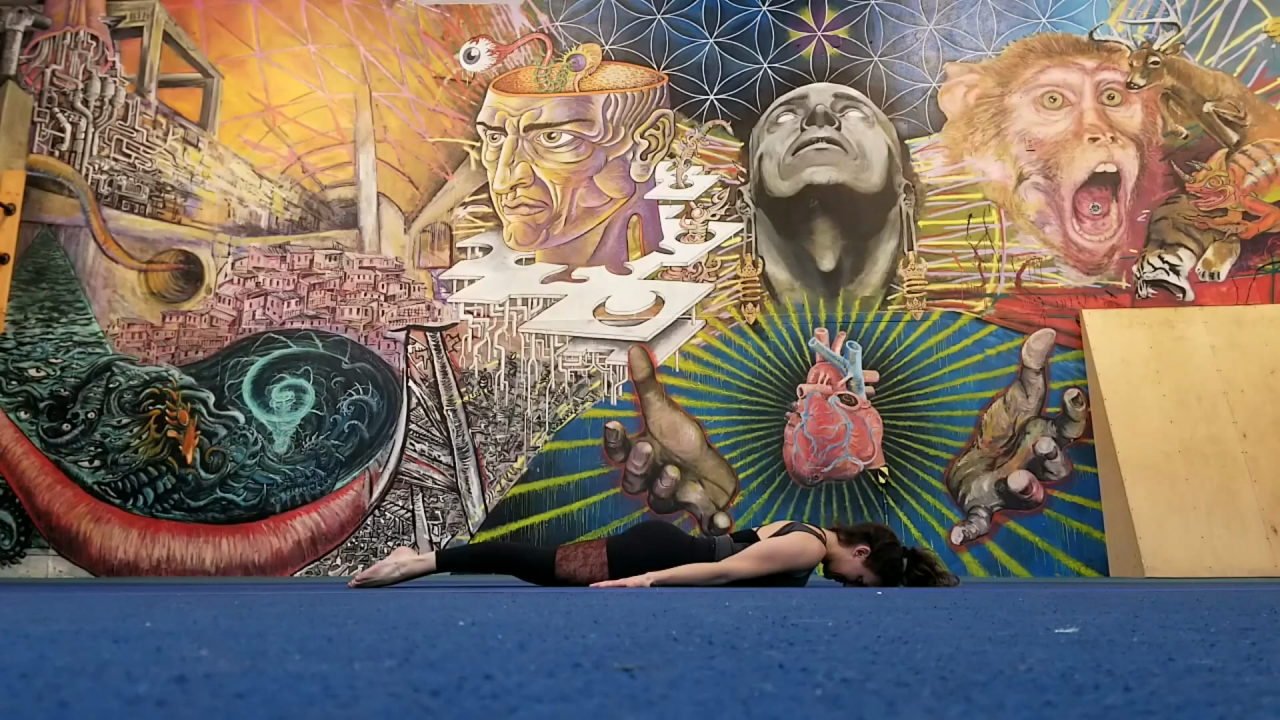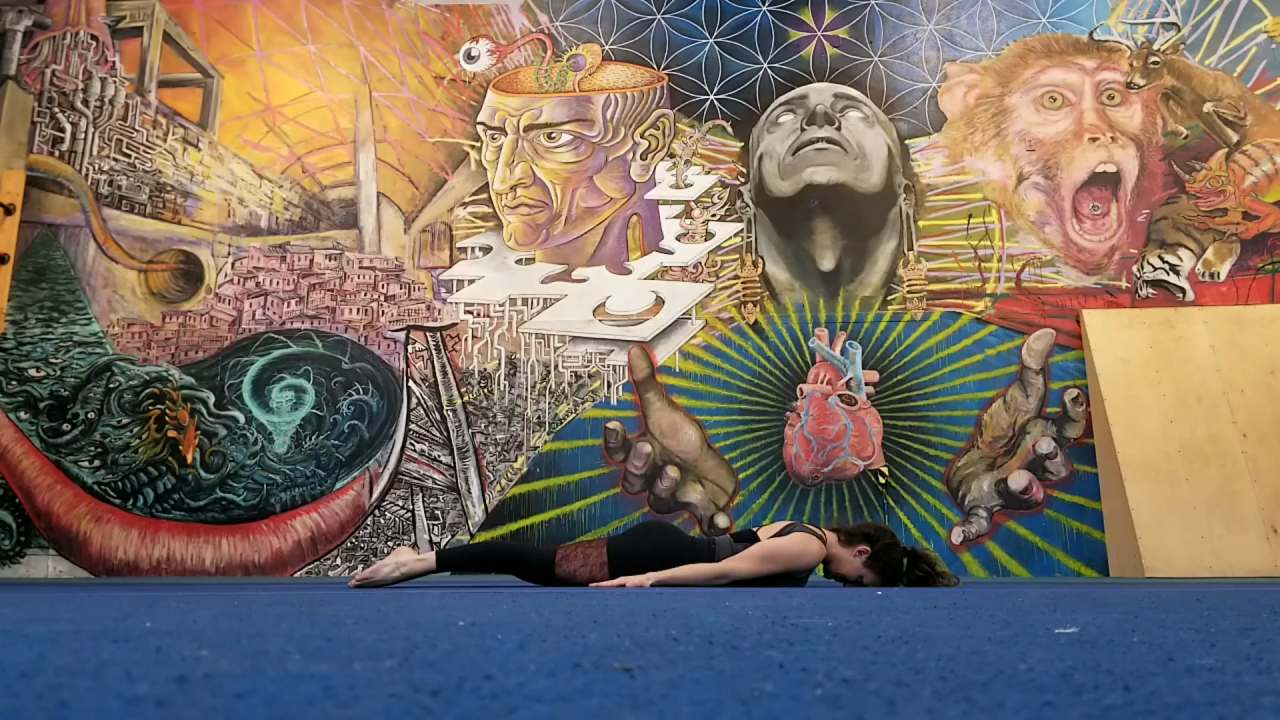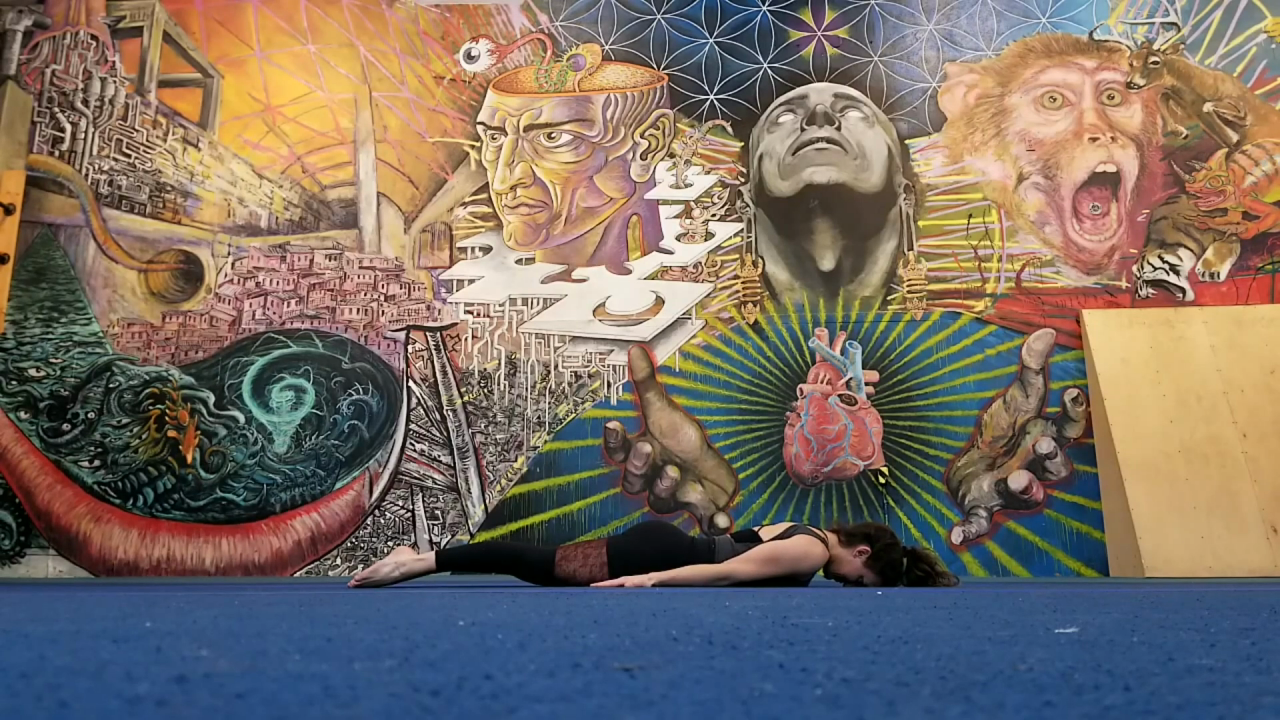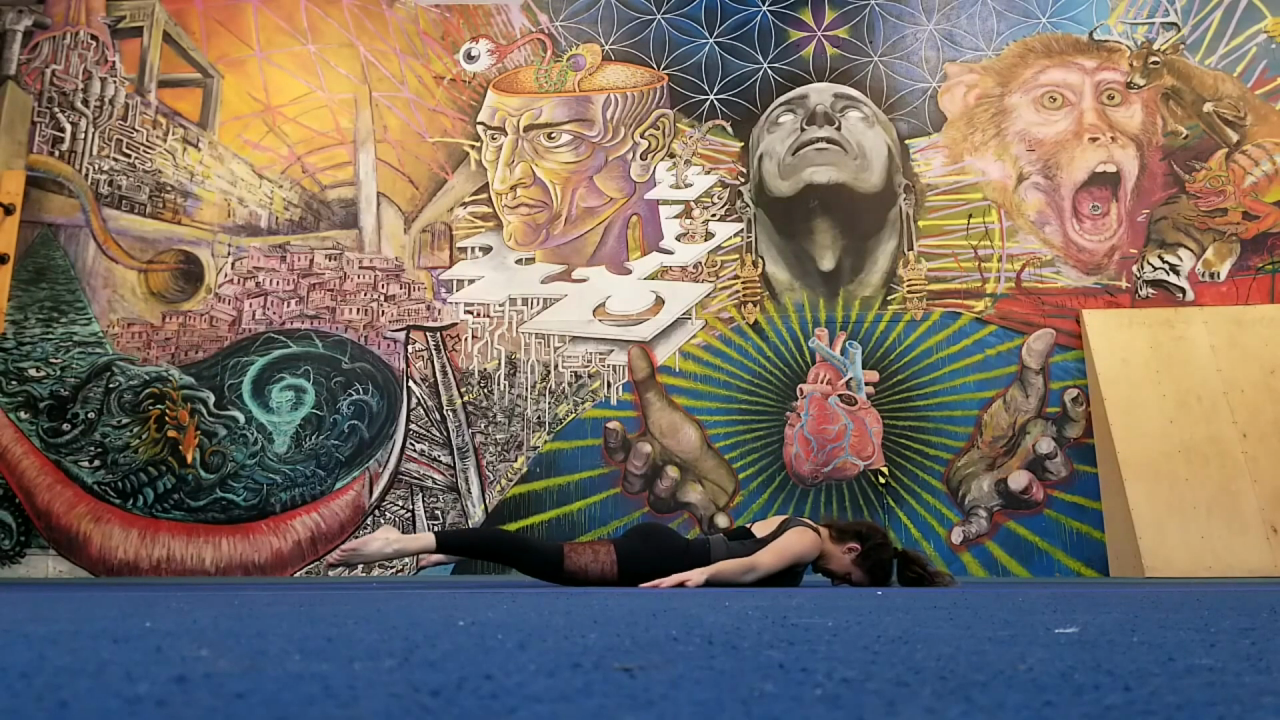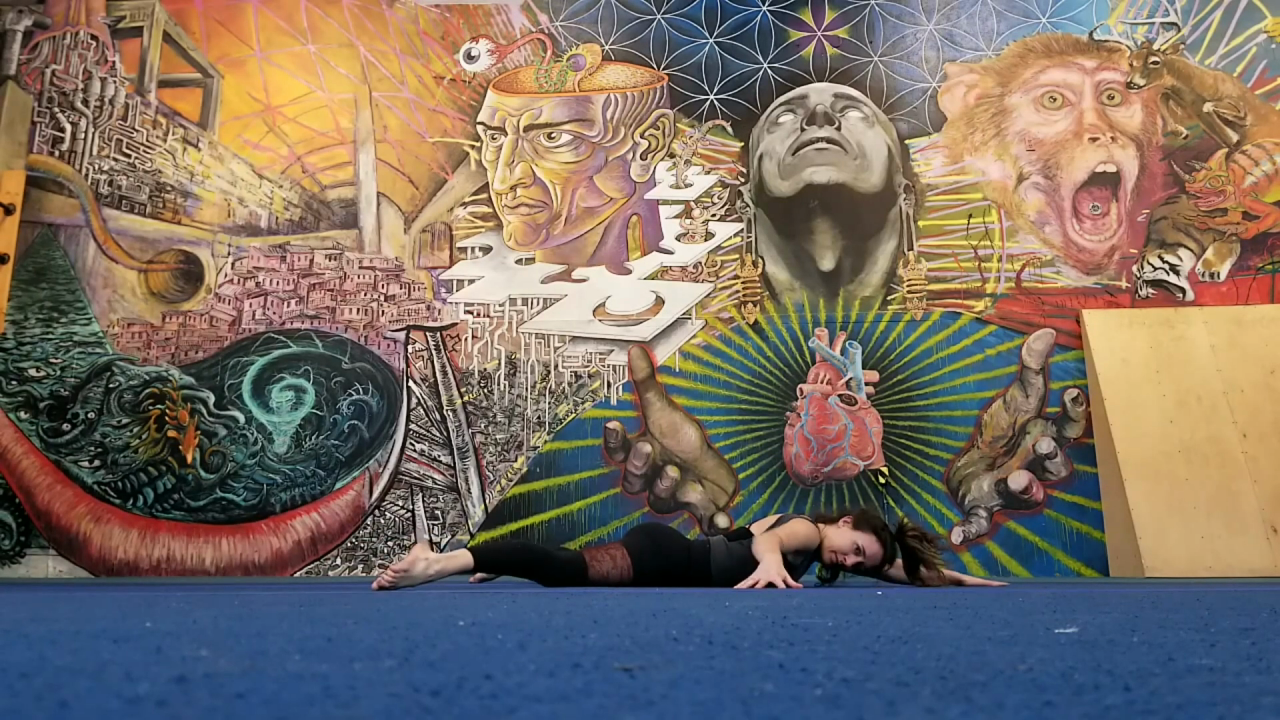
dt=0.7s
person 1, frame 1
left shoulder: (800, 534)
right shoulder: (811, 550)
right elbow: (725, 571)
right wrist: (647, 581)
left hip: (666, 546)
right hip: (658, 555)
left knee: (541, 567)
right knee: (539, 566)
left ankle: (422, 559)
right ankle: (422, 563)
person 1, frame 2
left shoulder: (799, 533)
right shoulder: (810, 549)
right elbow: (725, 572)
right wrist: (648, 581)
left hip: (663, 545)
right hip: (659, 553)
left knee: (539, 565)
right knee: (538, 563)
left ankle: (422, 559)
right ankle: (420, 562)
person 1, frame 3
left shoulder: (799, 531)
right shoulder: (813, 552)
right elbow: (726, 574)
right wrist: (651, 580)
left hip: (666, 544)
right hip: (658, 554)
left knee: (542, 564)
right knee: (536, 565)
left ankle: (424, 559)
right ankle: (419, 562)
person 1, frame 4
left shoulder: (792, 525)
right shoulder: (810, 539)
right elbow: (755, 566)
right wrist: (705, 575)
left hip: (663, 549)
right hip: (659, 558)
right knee: (541, 559)
left ankle: (459, 550)
right ankle: (407, 543)
person 1, frame 5
left shoulder: (819, 550)
right shoulder: (809, 530)
left elbow: (903, 567)
right elbow: (766, 541)
left wrist: (957, 577)
right wrist: (770, 560)
left hip: (673, 567)
right hip: (667, 558)
right knee: (569, 568)
right ankle: (446, 560)
